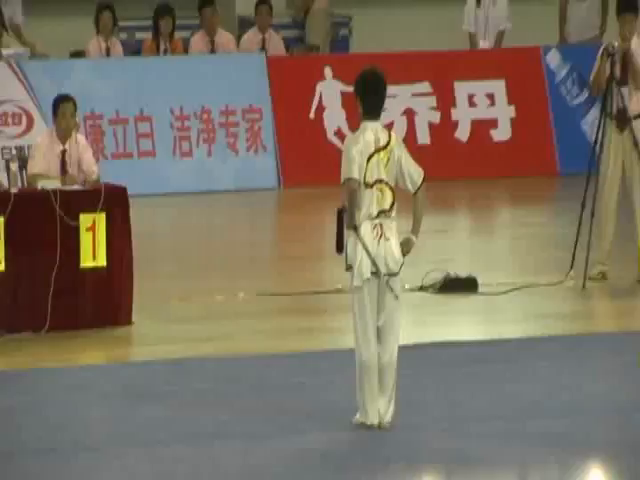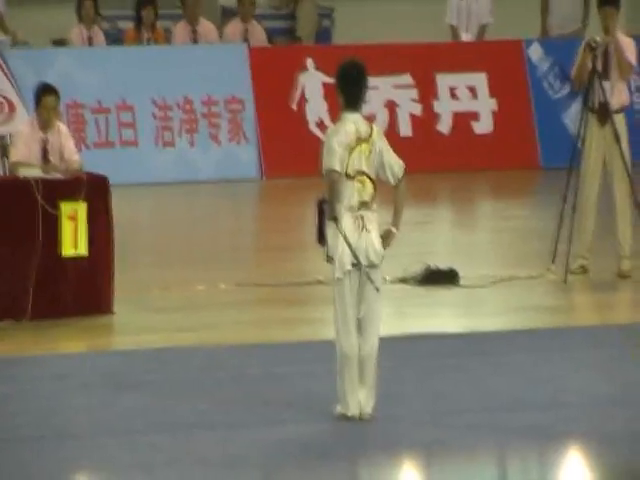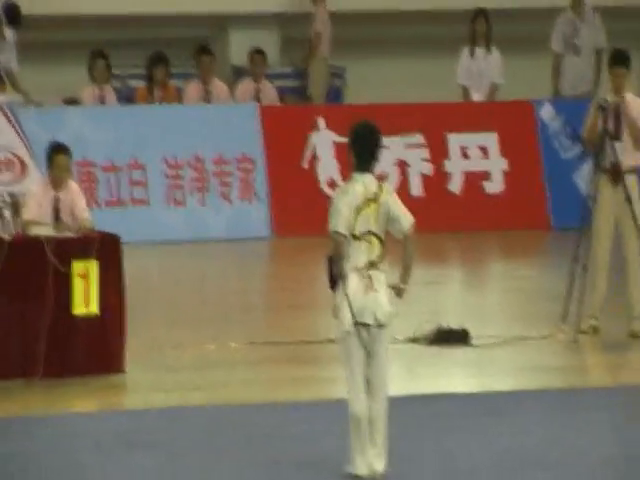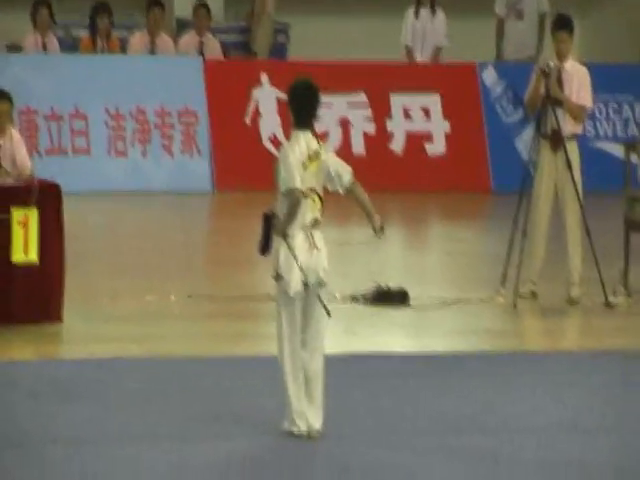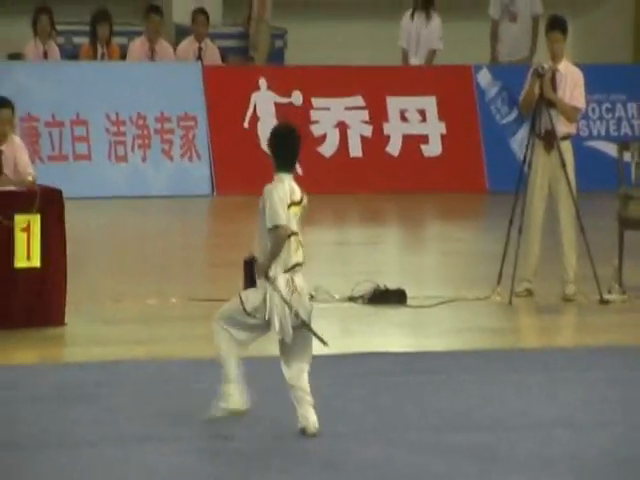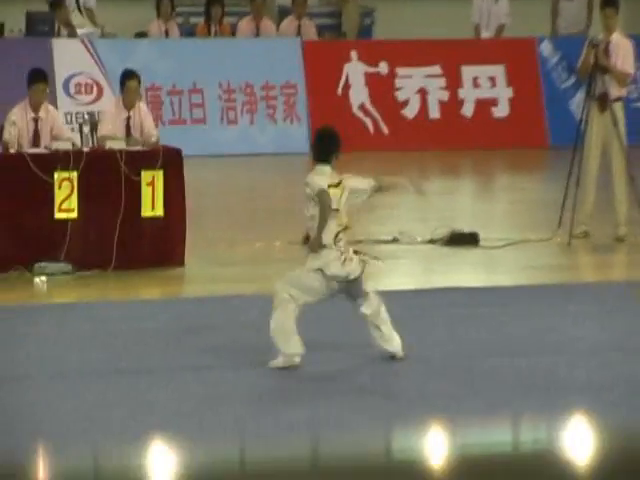
dt=0.5s
person 1, frame 1
left shoulder: (355, 141)
right shoulder: (394, 141)
left elbow: (351, 186)
right elbow: (419, 186)
left wrist: (351, 220)
right wrist: (413, 235)
left hip: (364, 241)
right hip: (389, 240)
left knee: (366, 334)
right knee: (388, 333)
left ankle: (370, 411)
right ankle: (385, 410)
person 1, frame 2
left shoulder: (336, 132)
right shoulder: (375, 133)
left elbow: (333, 177)
right elbow: (399, 178)
left wrist: (332, 211)
right wrist: (394, 227)
left hip: (345, 232)
right hip: (371, 231)
left knee: (347, 325)
right knee: (369, 324)
left ankle: (350, 402)
right ankle: (366, 401)
person 1, frame 3
left shoulder: (344, 193)
right shoulder: (385, 192)
left elbow: (338, 239)
right elbow: (408, 232)
left wrist: (338, 271)
right wrist: (404, 279)
left hip: (352, 290)
right hip: (378, 290)
left knee: (357, 383)
right knee: (377, 382)
person 1, frame 4
left shoulder: (290, 149)
right shoulder: (321, 152)
left elbow: (295, 195)
right elbow: (351, 182)
left wrist: (281, 226)
right wrist: (373, 217)
left hip: (293, 249)
right hip: (316, 247)
left knee: (292, 342)
right knee: (313, 341)
left ankle: (300, 420)
right ankle: (313, 419)
person 1, frame 5
left shoulder: (274, 191)
right shoulder: (298, 191)
left elbow: (283, 232)
left wrist: (265, 267)
left hip: (273, 289)
right hip: (298, 289)
left knee: (224, 324)
right knee: (295, 359)
left ankle: (234, 397)
right ankle: (308, 419)
person 1, frame 6
left shoulder: (313, 179)
right shoulder: (342, 179)
left elbow: (325, 198)
right elbow: (373, 185)
left wrist: (317, 237)
left hip: (325, 261)
right hip: (346, 258)
right knee: (368, 302)
person 2, frame 1
right shoulder: (607, 50)
right elbow: (595, 89)
right wrist: (604, 61)
right hip: (613, 125)
right knee: (607, 192)
right ankle: (601, 261)
person 2, frame 2
left shoulder: (626, 43)
right shoulder: (590, 45)
left elbow: (626, 73)
right elbow: (577, 83)
left wrist: (615, 40)
right wrist: (585, 56)
left hip: (616, 119)
right hip: (594, 119)
left knee: (622, 187)
right knee: (588, 186)
left ankle: (625, 257)
right ankle: (582, 255)
person 2, frame 3
right shoulder: (601, 105)
right elbow: (589, 143)
right wrist: (596, 118)
right hip: (605, 179)
right knee: (599, 246)
right ankle: (592, 314)
person 2, frame 4
left shoulder: (580, 73)
right shoulder: (542, 71)
left elbow: (581, 115)
right elbow: (530, 109)
left wrist: (560, 94)
right wrist: (538, 85)
left hip: (568, 146)
right hip: (545, 145)
left knee: (572, 213)
right knee: (539, 211)
left ankle: (574, 283)
right ankle: (532, 280)
person 2, frame 5
left shoulder: (574, 74)
right shoulder: (537, 71)
left elbow: (573, 114)
right elbow: (525, 110)
left wrist: (552, 95)
right wrist: (533, 86)
left hip: (562, 145)
right hip: (540, 145)
left knee: (567, 212)
right knee: (534, 211)
left ankle: (570, 280)
right ankle: (527, 277)
person 2, frame 6
left shoulder: (625, 45)
right shoulder: (593, 43)
left elbow: (625, 80)
right elbow: (582, 75)
left wrist: (607, 63)
right wrist: (589, 55)
left hip: (615, 107)
right hip: (595, 107)
left knee: (619, 164)
right knee: (590, 163)
left ankle: (622, 223)
right ankle: (584, 221)
